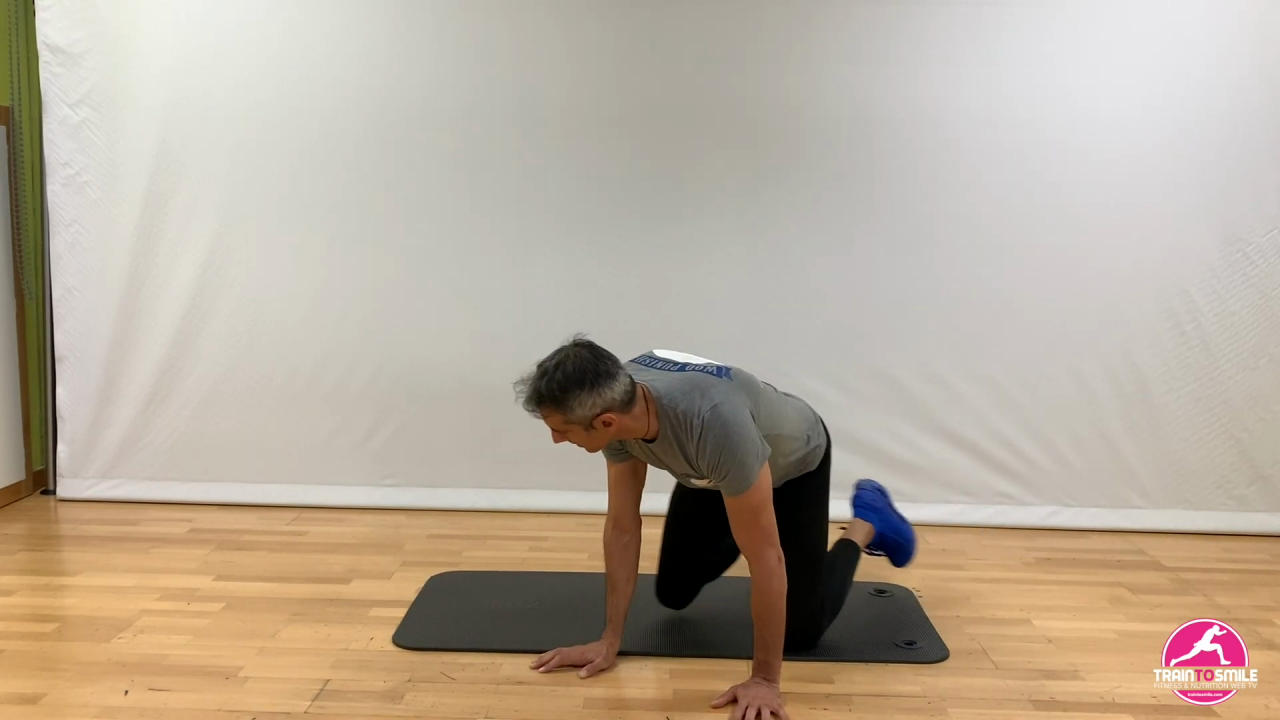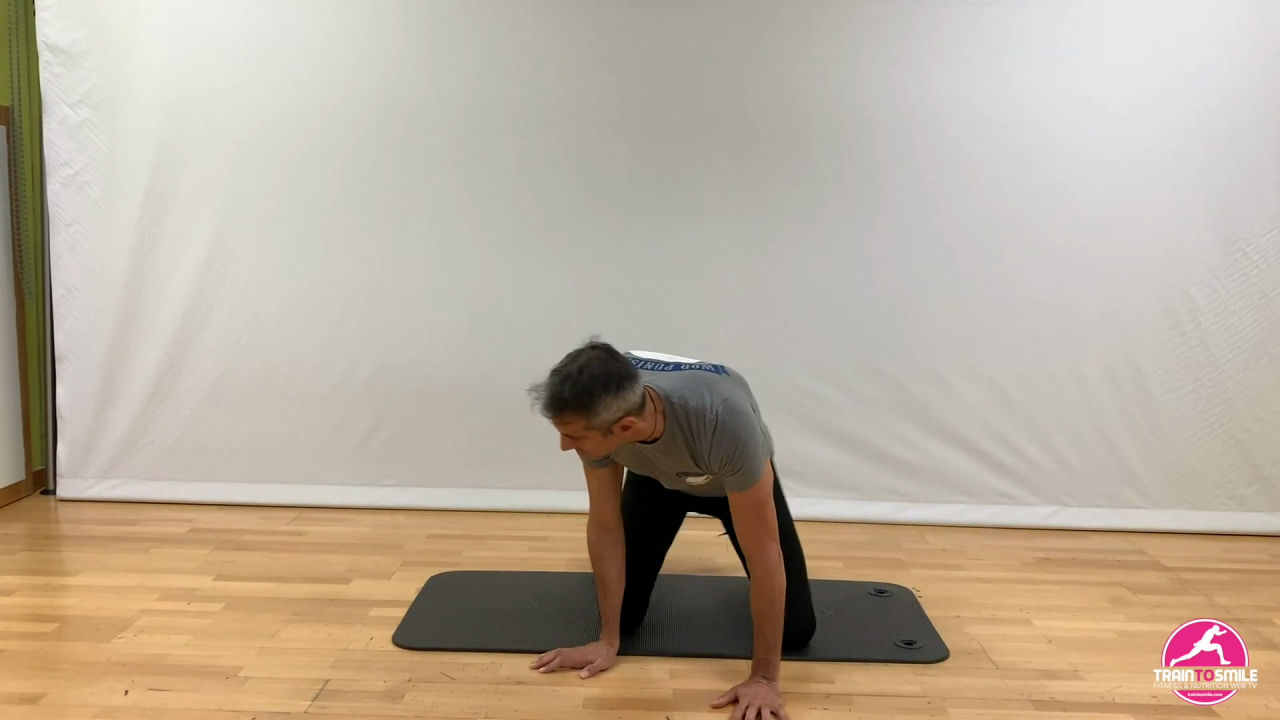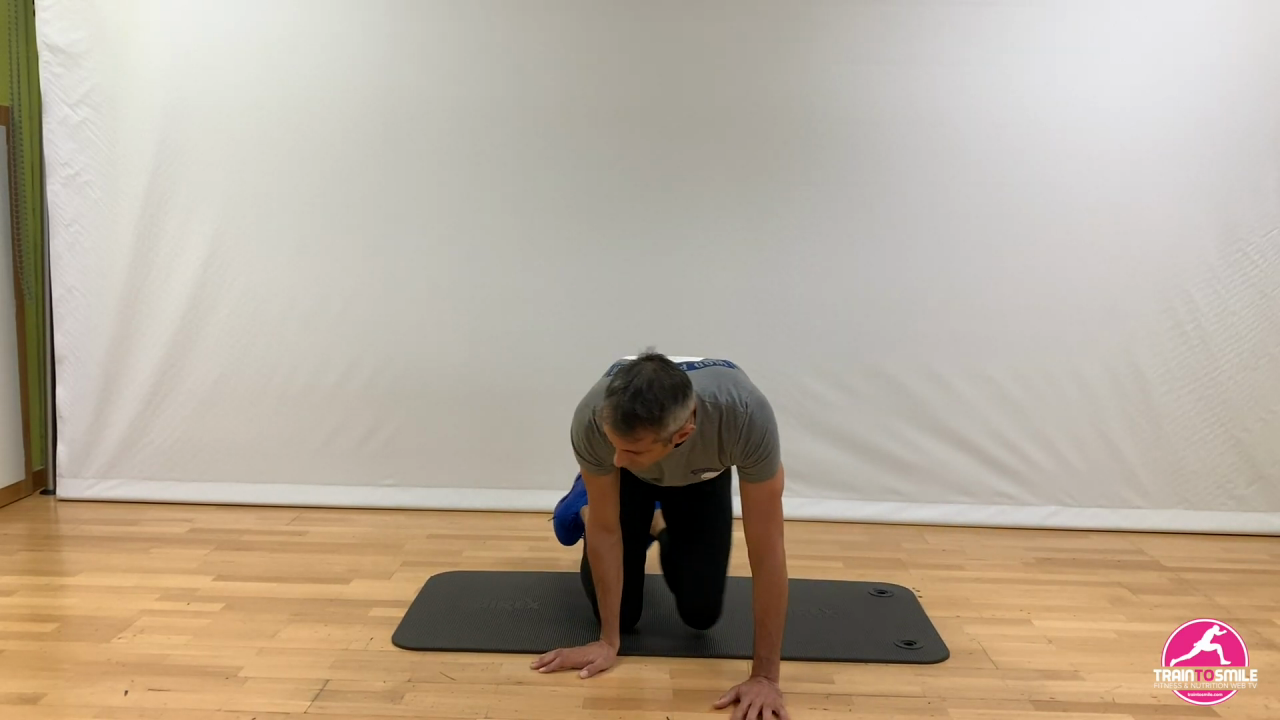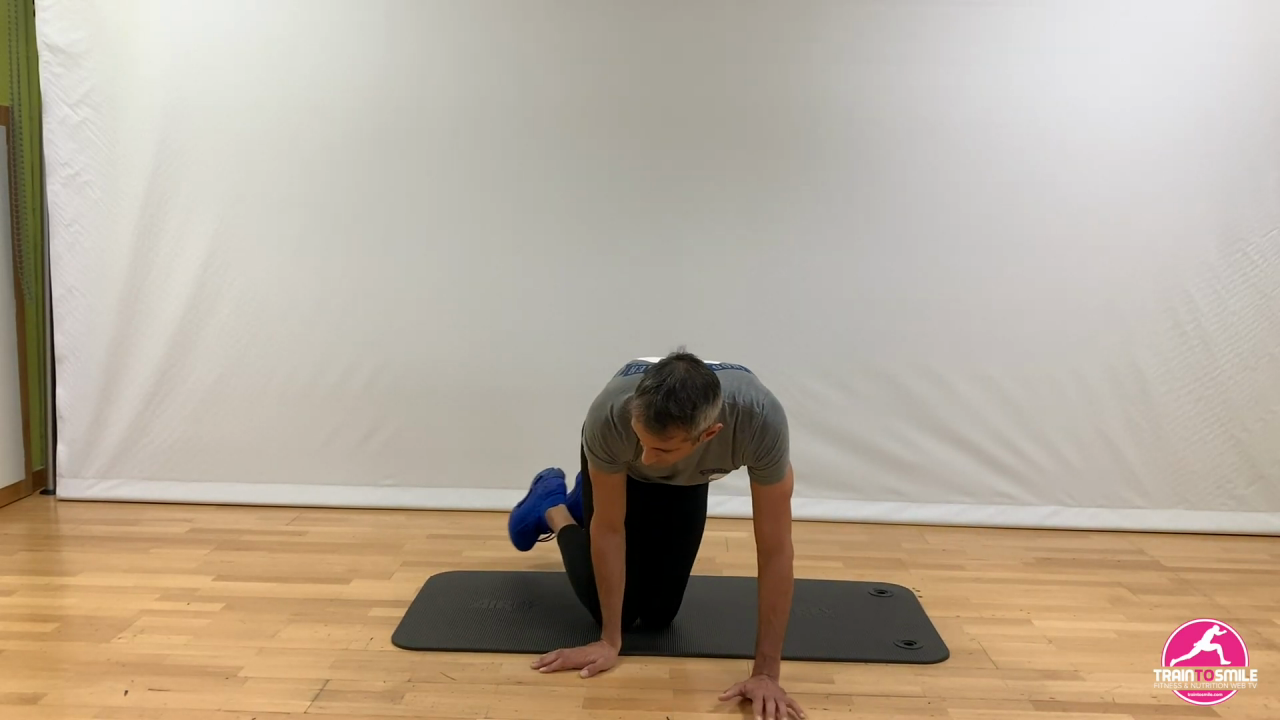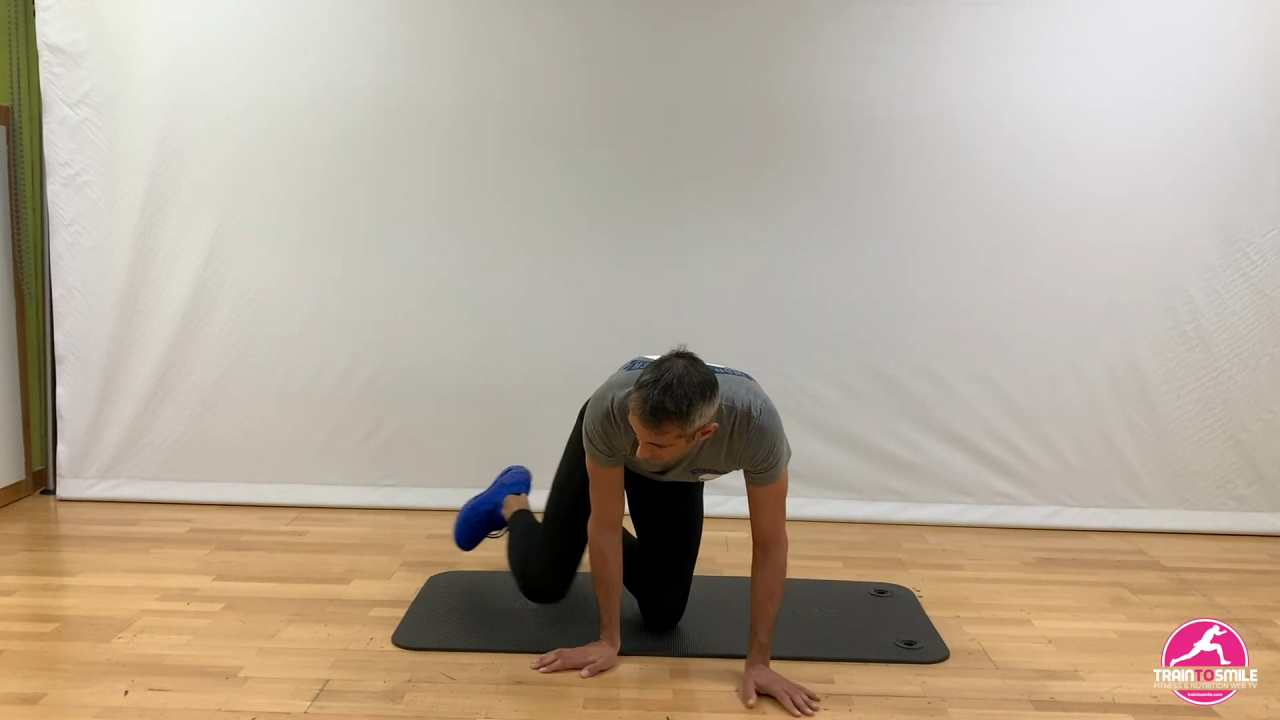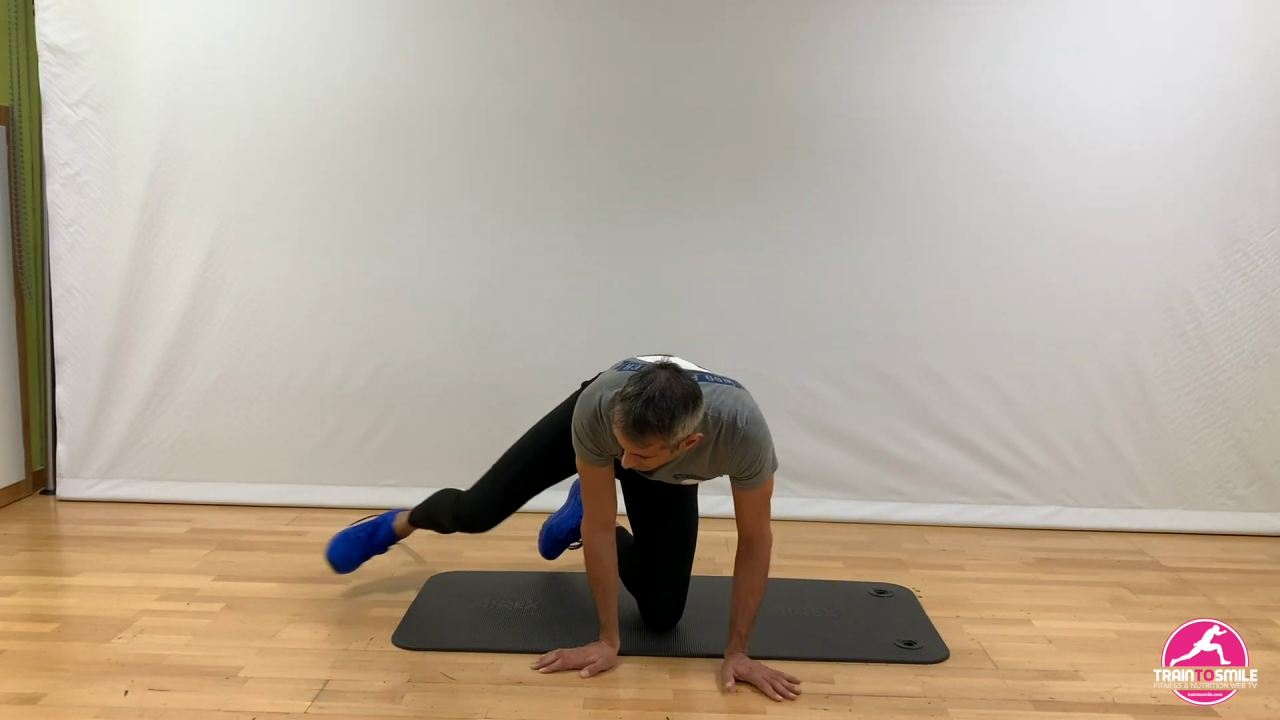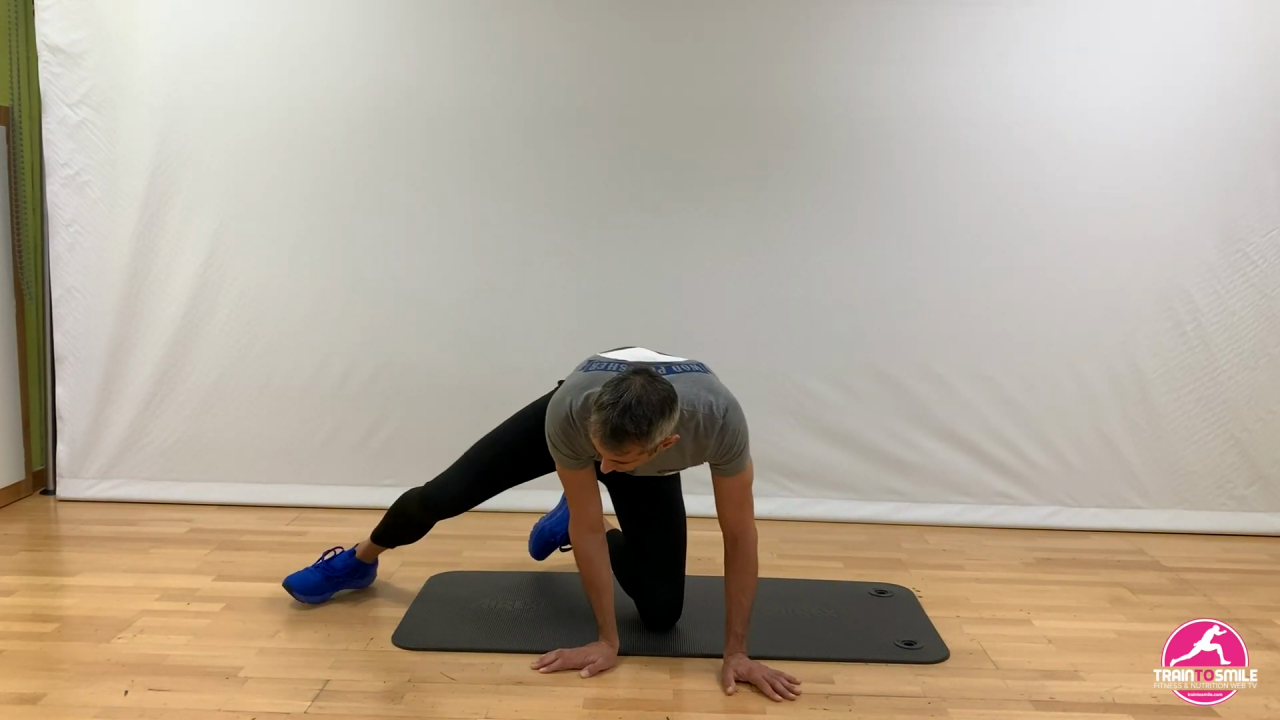
dt=0.2s
person 1, frame 1
left shoulder: (712, 424)
right shoulder: (613, 406)
left elbow: (766, 560)
right elbow: (621, 523)
left wrist: (766, 679)
right wrist: (610, 640)
left hip: (795, 465)
left knee: (800, 632)
right knee: (673, 593)
left ankle: (866, 529)
person 1, frame 2
left shoulder: (723, 417)
right shoulder: (590, 411)
left elbow: (764, 556)
right elbow: (604, 525)
left wrist: (765, 678)
right wrist: (608, 640)
left hip: (738, 478)
right hip: (658, 476)
left knee: (798, 629)
right knee: (624, 613)
person 1, frame 3
left shoulder: (747, 415)
right shoulder: (595, 419)
left elbow: (767, 550)
right elbow: (605, 528)
left wrist: (765, 676)
right wrist: (608, 641)
left hip: (698, 477)
left knee: (701, 612)
right knee: (619, 612)
left ankle: (656, 524)
right ankle: (582, 506)
person 1, frame 4
left shoulder: (761, 420)
right shoulder: (611, 415)
left elbow: (775, 550)
right elbow: (608, 529)
left wrist: (765, 673)
right wrist: (609, 641)
right hip: (613, 463)
left knee: (657, 610)
right knee: (604, 604)
right ankle: (554, 512)
person 1, frame 5
left shoulder: (757, 424)
right shoulder: (609, 409)
left elbow: (770, 545)
right elbow: (598, 525)
left wrist: (757, 662)
right wrist: (607, 641)
left hip: (674, 474)
right hip: (604, 443)
left knee: (663, 612)
right knee: (542, 582)
right ankle: (511, 505)
person 1, frame 6
left shoulder: (743, 432)
right shoulder: (598, 410)
left elbow: (755, 542)
right elbow: (598, 527)
left wrist: (737, 652)
right wrist: (608, 641)
left hip: (673, 476)
right hip: (604, 409)
left knee: (664, 612)
right knee: (479, 510)
left ankle: (583, 515)
right ankle: (394, 526)
person 1, frame 7
left shoulder: (719, 419)
right shoulder: (569, 412)
left elbow: (739, 537)
right elbow: (588, 529)
left wrist: (736, 652)
right wrist: (607, 640)
left hip: (652, 473)
right hip: (581, 414)
left knee: (663, 611)
right knee: (440, 497)
left ankle: (572, 524)
right ankle: (358, 561)
